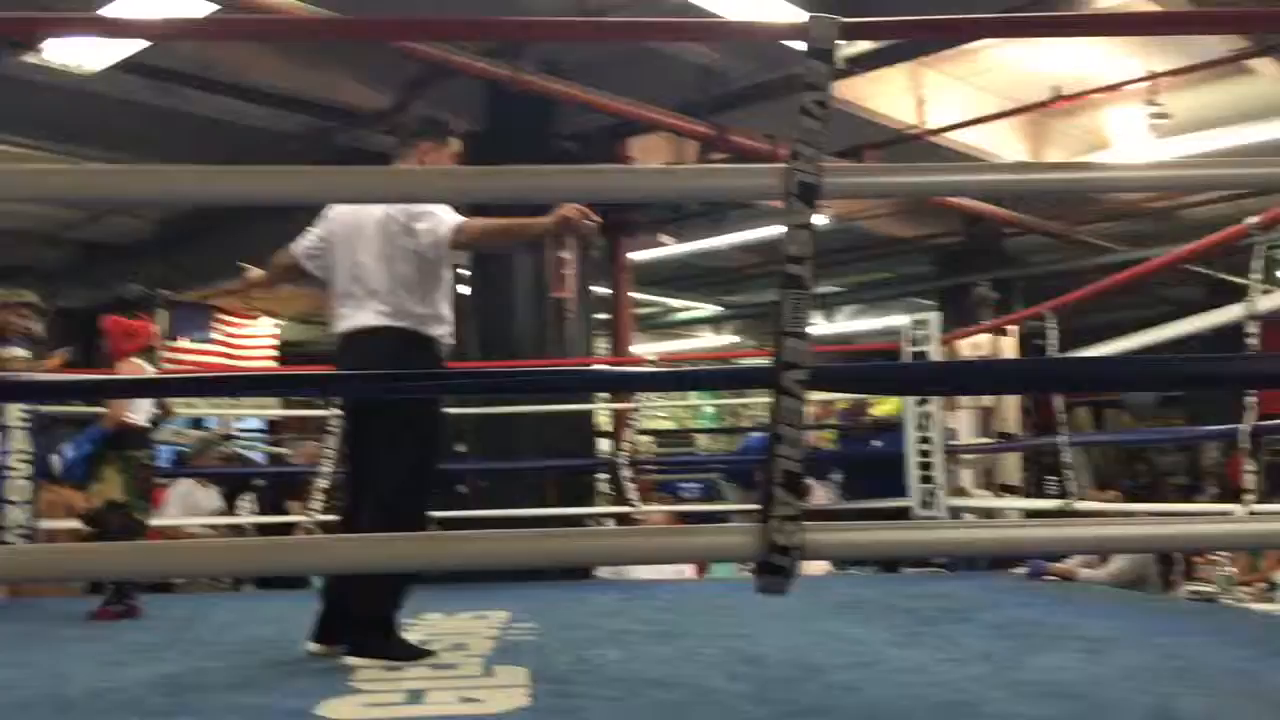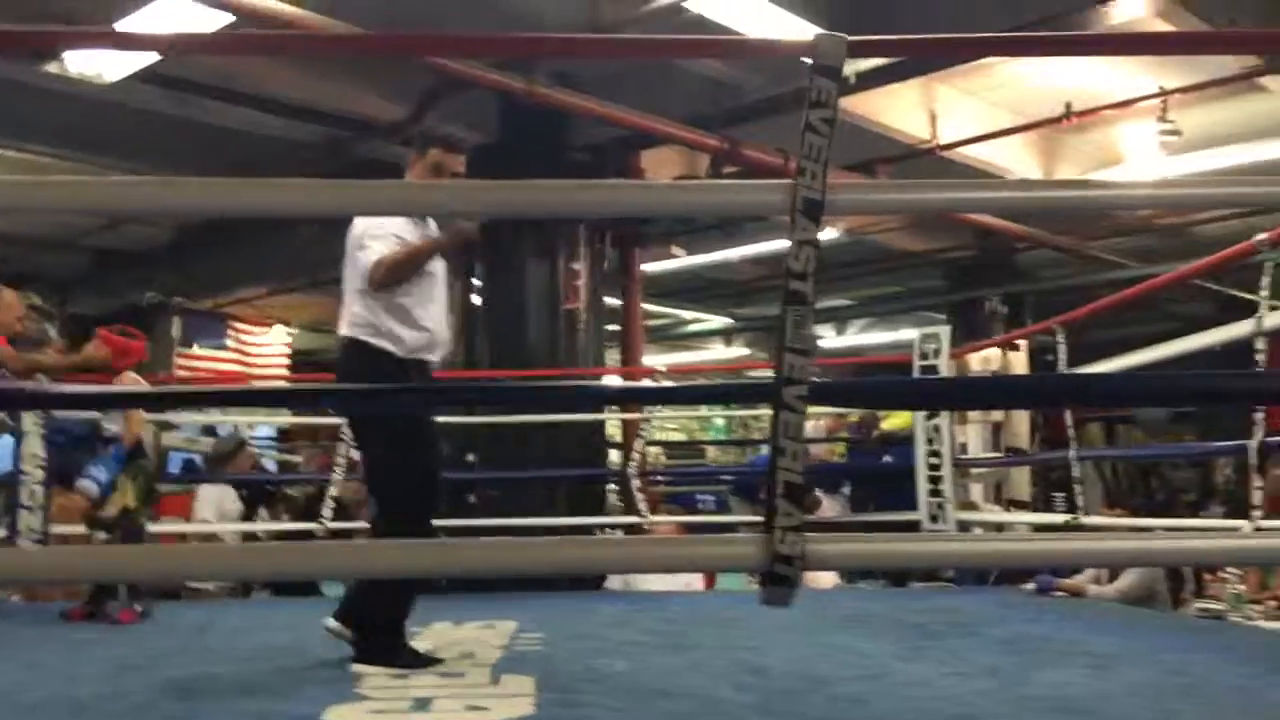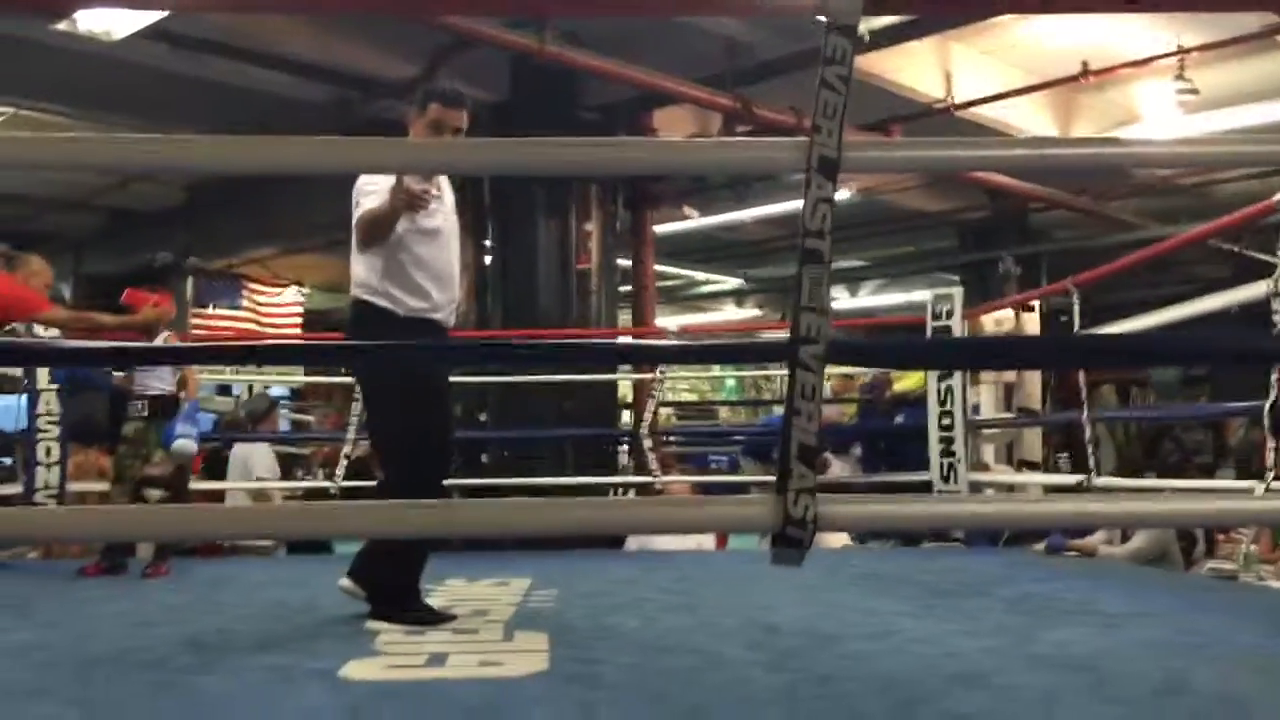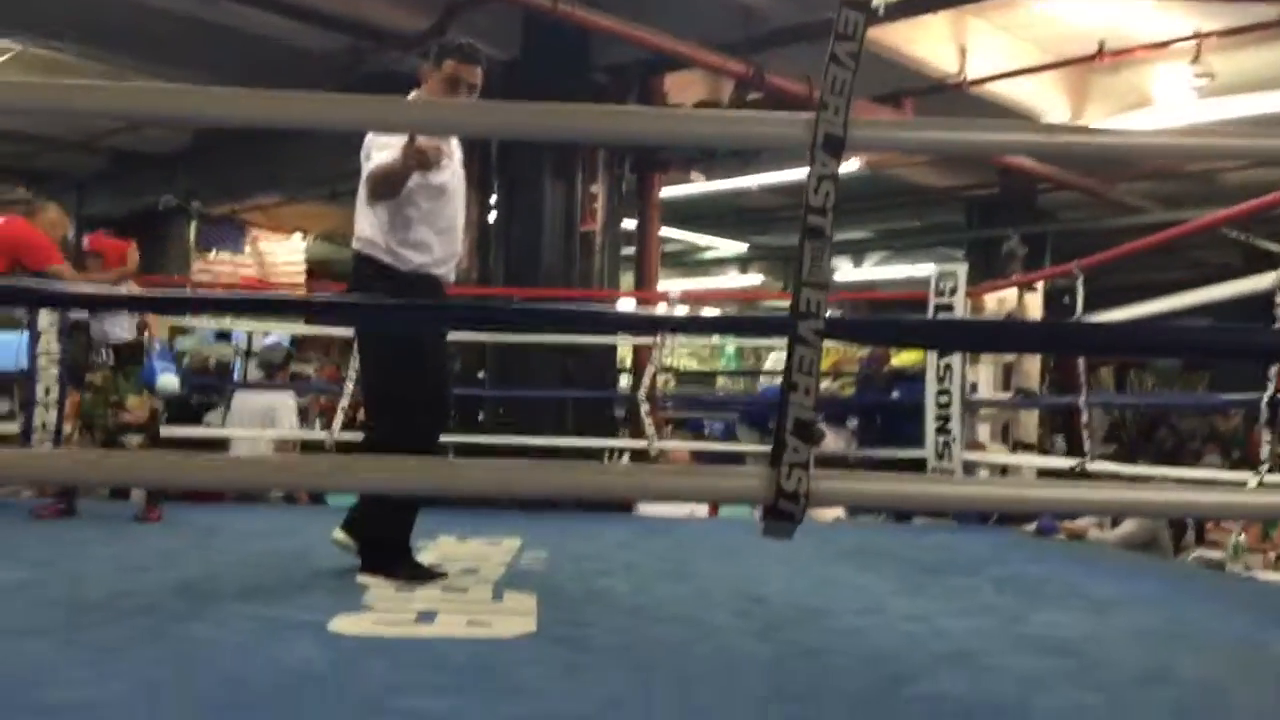
dt=0.5s
person 1, frame 1
left shoulder: (345, 207)
right shoulder: (413, 203)
left elbow: (298, 257)
right elbow: (463, 235)
left wrist: (256, 282)
right wrist: (548, 225)
left hip: (358, 353)
right hip: (404, 357)
left knee: (366, 494)
right knee: (400, 497)
left ankle: (336, 625)
right ankle: (369, 631)
person 1, frame 2
left shoulder: (419, 223)
right shoulder: (385, 218)
right elbow: (382, 276)
right wrist: (440, 242)
left hip: (399, 374)
right hip: (380, 373)
left knee: (411, 500)
right knee: (406, 504)
left ankle: (359, 614)
right ankle: (379, 637)
person 1, frame 3
left shoulder: (439, 181)
right shoulder: (386, 174)
right elbow: (365, 234)
right wrist: (394, 207)
left hip: (423, 334)
right hip: (388, 333)
left knee: (429, 460)
right knee: (410, 464)
left ankle: (372, 573)
right ankle: (392, 596)
person 1, frame 4
left shoulder: (447, 137)
right shoulder: (398, 128)
right elbow: (378, 186)
left wrist: (448, 263)
right wrist: (407, 162)
left hip: (423, 289)
right hip: (389, 287)
left knee: (427, 415)
right knee: (399, 420)
left ankle: (367, 526)
right ankle: (384, 552)
person 2, frame 1
left shoulder: (125, 367)
right shoulder: (148, 369)
left elbow: (116, 412)
right elbow: (164, 409)
left wrist: (89, 439)
left hip: (124, 447)
right hip: (139, 445)
left knee: (111, 521)
right knee: (125, 523)
left ankle: (124, 597)
right ankle: (122, 592)
person 2, frame 2
left shoulder: (126, 381)
right shoulder: (128, 380)
left elbow: (135, 426)
left wrist: (113, 456)
left hip: (128, 461)
right hip: (121, 460)
left knee: (122, 528)
right knee: (109, 526)
left ankle: (137, 599)
right ankle: (99, 600)
person 2, frame 3
left shoulder: (169, 340)
left elbow: (190, 379)
right elbow: (132, 383)
left wrist: (186, 415)
left hip: (163, 420)
right hip: (136, 420)
left knee: (160, 489)
right knee: (124, 485)
left ankle: (161, 558)
right ankle: (113, 556)
person 2, frame 4
left shoulder: (128, 289)
left elbow: (150, 324)
left hip: (128, 369)
right hip: (100, 368)
left knee: (138, 433)
right knee: (87, 431)
left ankle: (153, 502)
right ankle: (66, 499)
